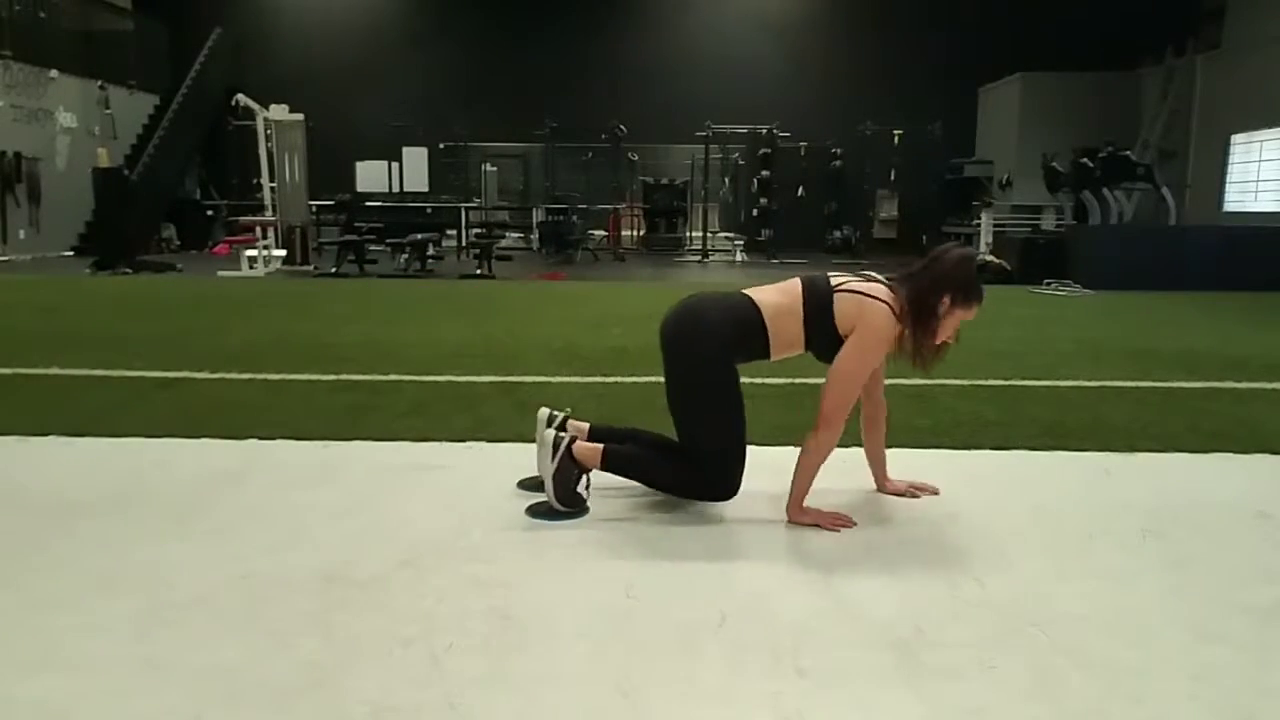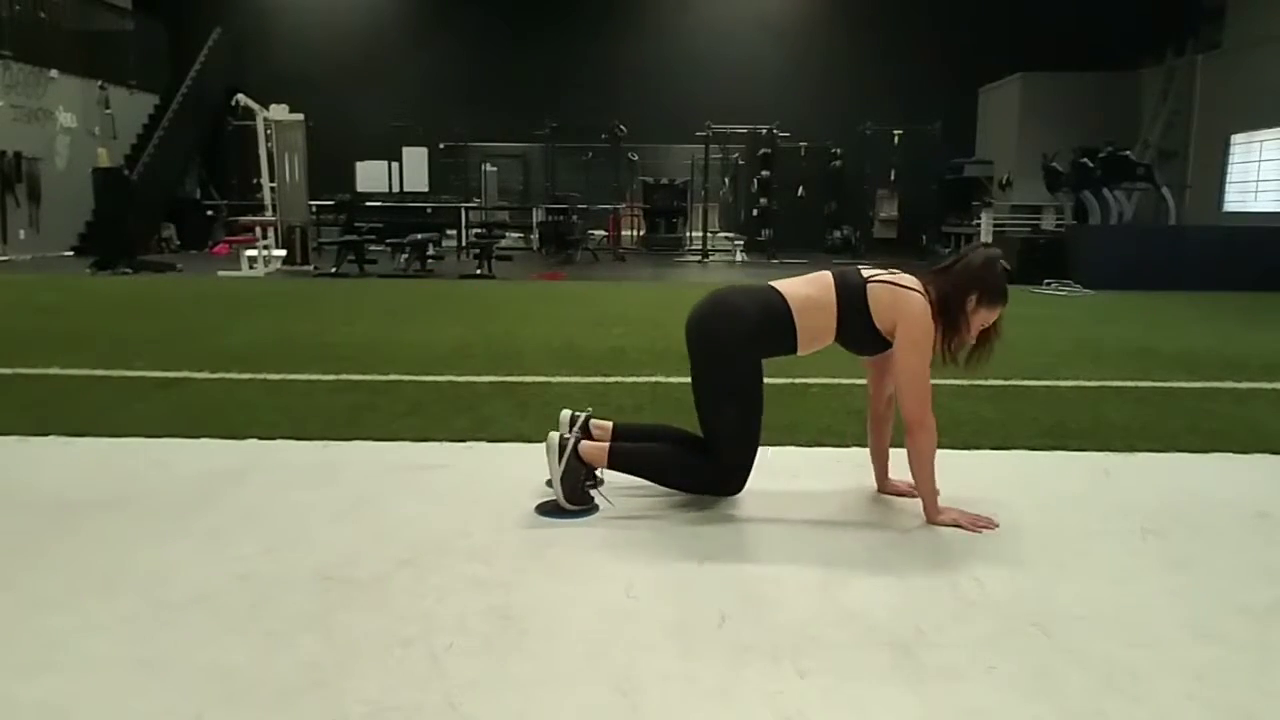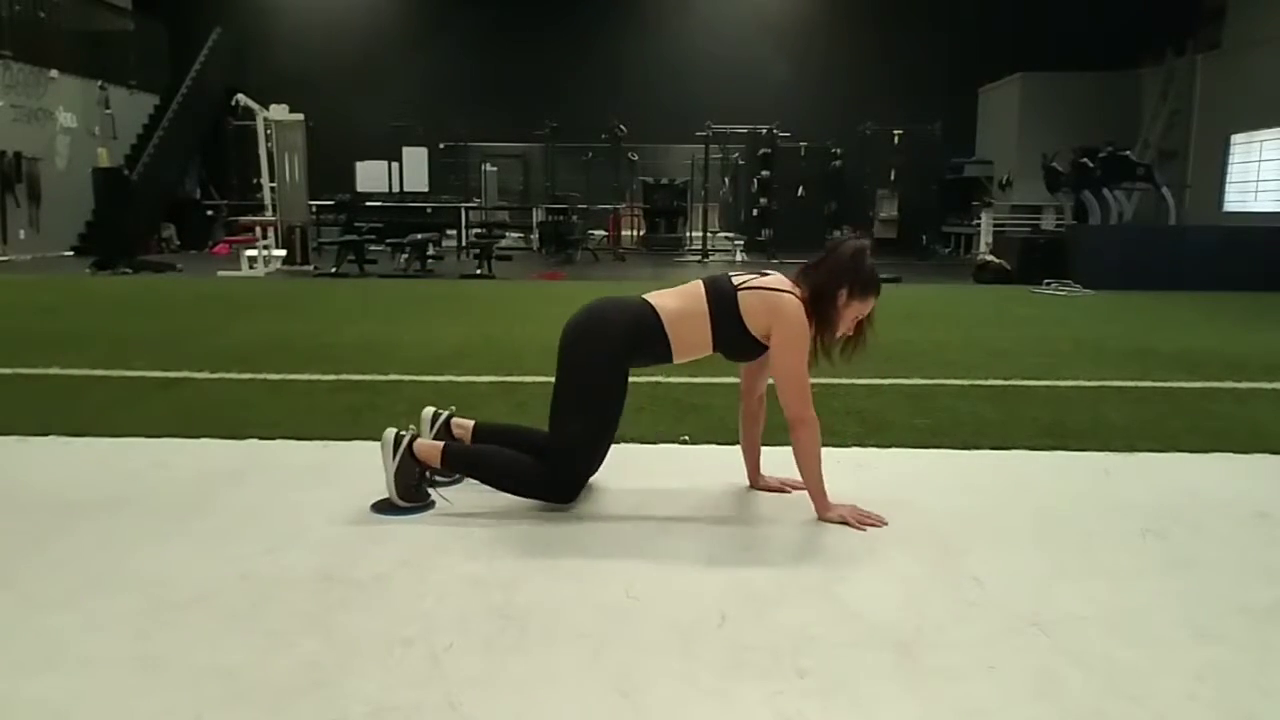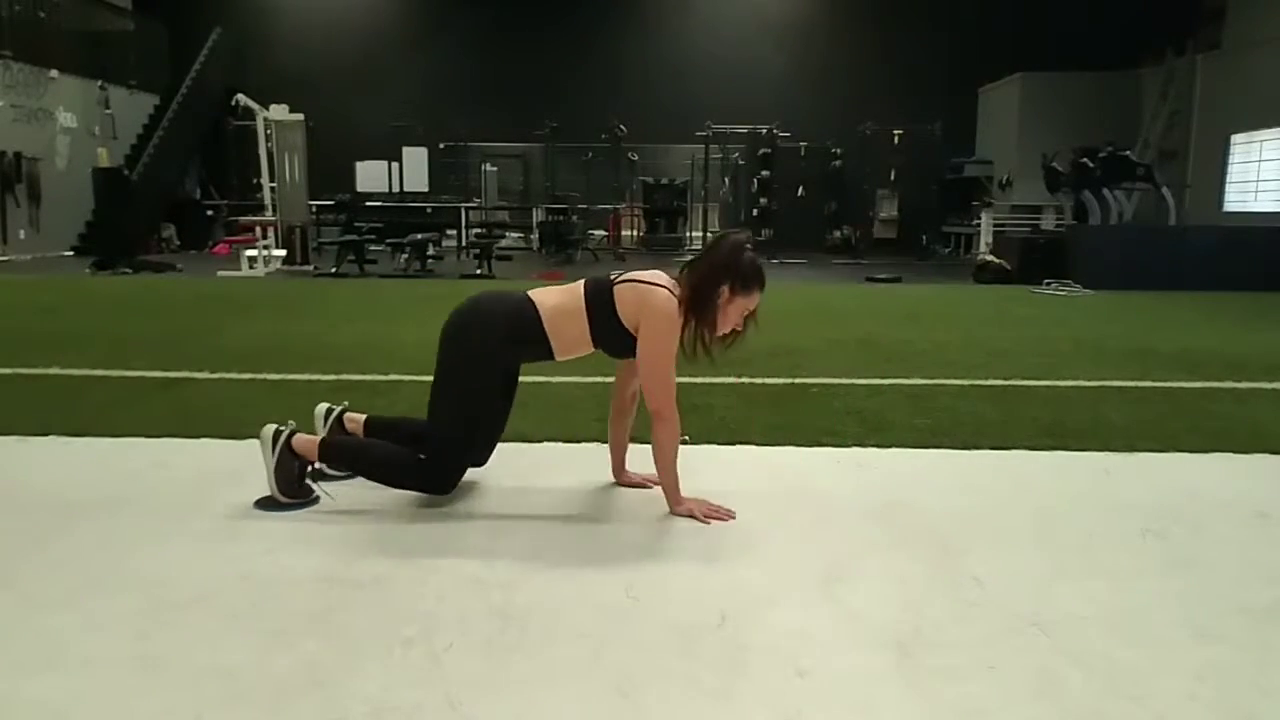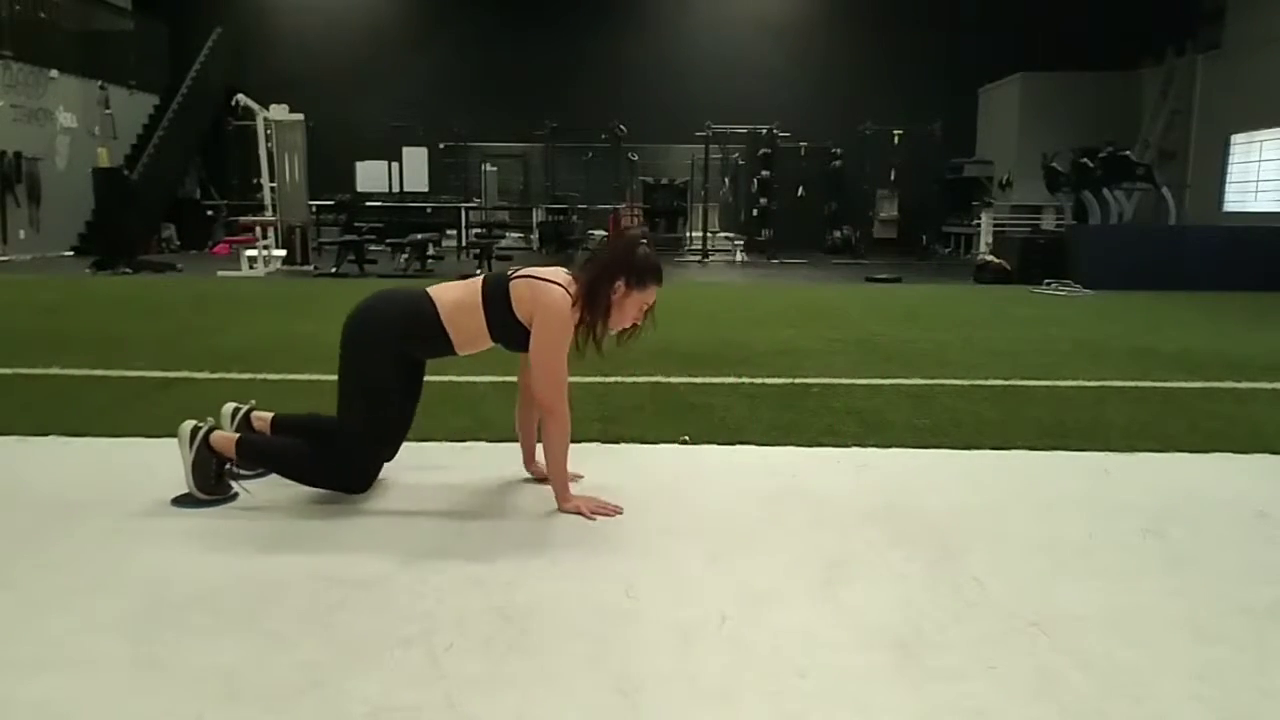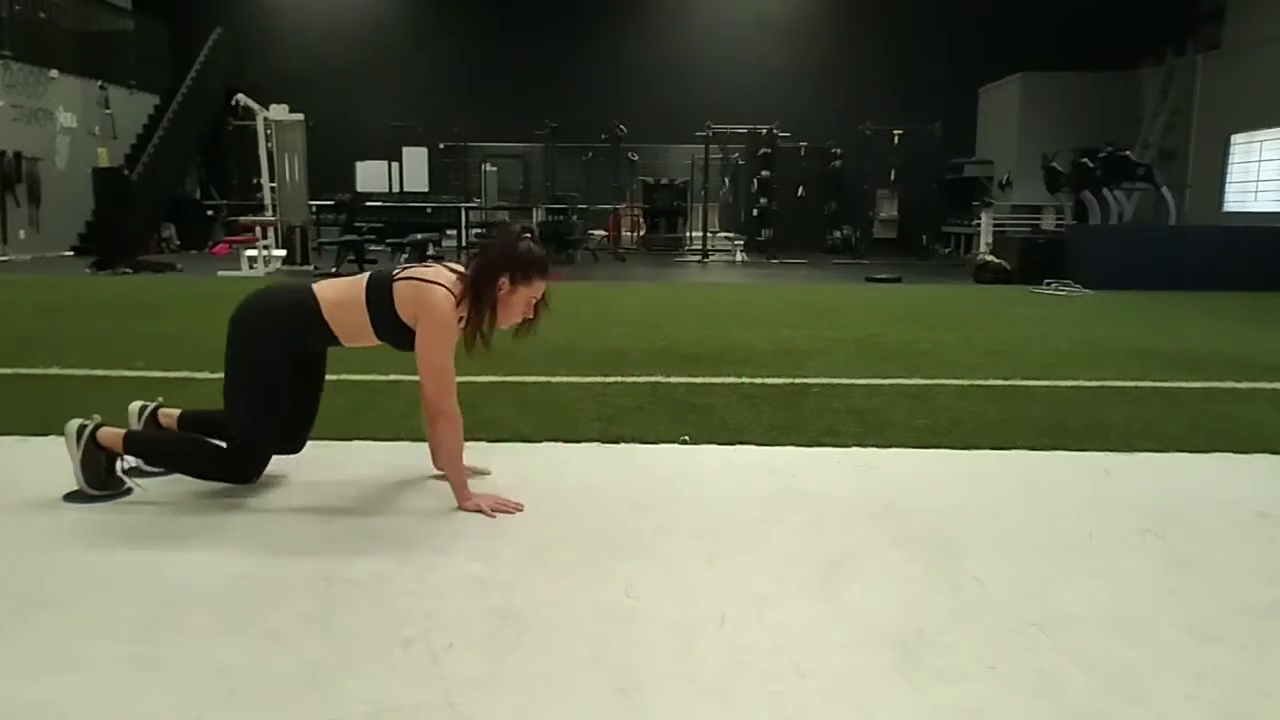
dt=0.5s
person 1, frame 1
left shoulder: (881, 301)
right shoulder: (880, 318)
left elbow: (871, 400)
right elbow: (828, 421)
left wrist: (883, 480)
right wrist: (794, 506)
left hip: (701, 324)
right hip: (703, 335)
left knee: (706, 456)
right knee: (718, 481)
left ankle: (572, 429)
right ankle: (574, 450)
person 1, frame 2
left shoulder: (897, 299)
right shoulder: (916, 312)
left elbow: (883, 397)
right elbow: (918, 422)
left wrist: (884, 479)
right wrist: (932, 508)
left hip: (727, 318)
right hip: (730, 329)
left knee: (723, 451)
right knee: (726, 474)
left ankle: (590, 428)
right ankle: (582, 451)
person 1, frame 3
left shoulder: (777, 296)
right shoulder: (790, 312)
left elbow: (753, 393)
right elbow: (801, 418)
left wrist: (754, 470)
right wrist: (824, 505)
left hip: (606, 331)
right hip: (605, 341)
left knee: (572, 454)
right knee: (561, 482)
left ankle: (449, 427)
right ankle: (417, 449)
person 1, frame 4
left shoulder: (665, 295)
right shoulder: (662, 307)
left elbow: (626, 389)
right elbow: (663, 412)
left wrist: (619, 468)
right wrist: (676, 499)
left hip: (496, 329)
right hip: (484, 335)
left knee: (469, 449)
right knee: (439, 474)
left ankle: (345, 424)
right ankle: (297, 445)
person 1, frame 5
left shoulder: (568, 292)
right shoulder: (554, 303)
left elbow: (531, 385)
right elbow: (550, 406)
left wrist: (531, 460)
right wrist: (567, 495)
left hip: (403, 333)
right hip: (380, 331)
left knee: (376, 442)
right knee: (353, 472)
left ankle: (254, 421)
right ankle: (210, 440)
person 1, frame 6
left shoulder: (463, 288)
right shoulder: (439, 301)
left elbow: (444, 395)
right elbow: (440, 408)
left wrist: (448, 460)
right wrist: (464, 494)
left hip: (299, 329)
right hip: (268, 326)
left knee: (286, 439)
right knee: (243, 464)
left ankle: (160, 419)
right ankle: (99, 439)
